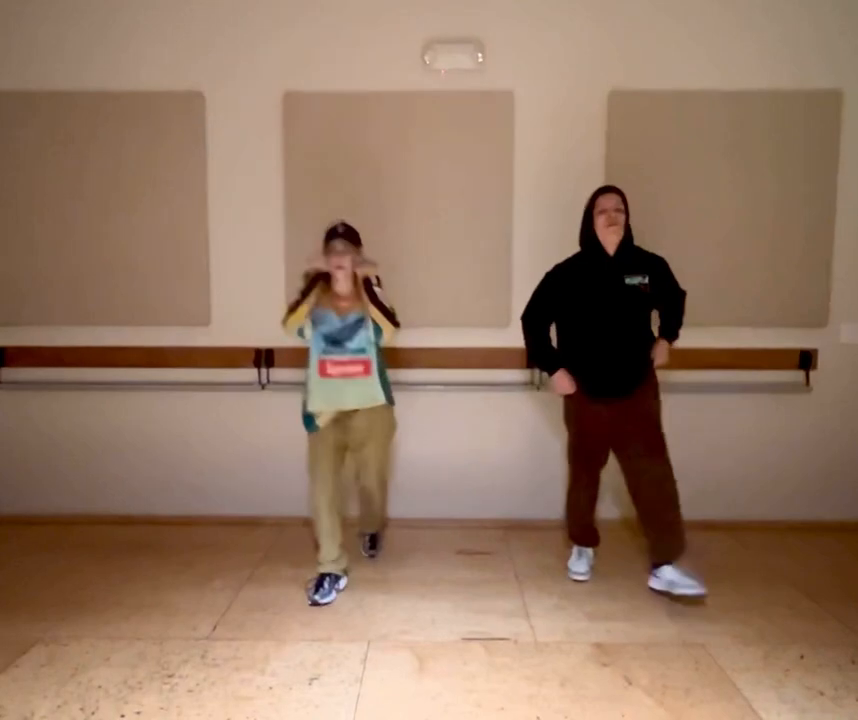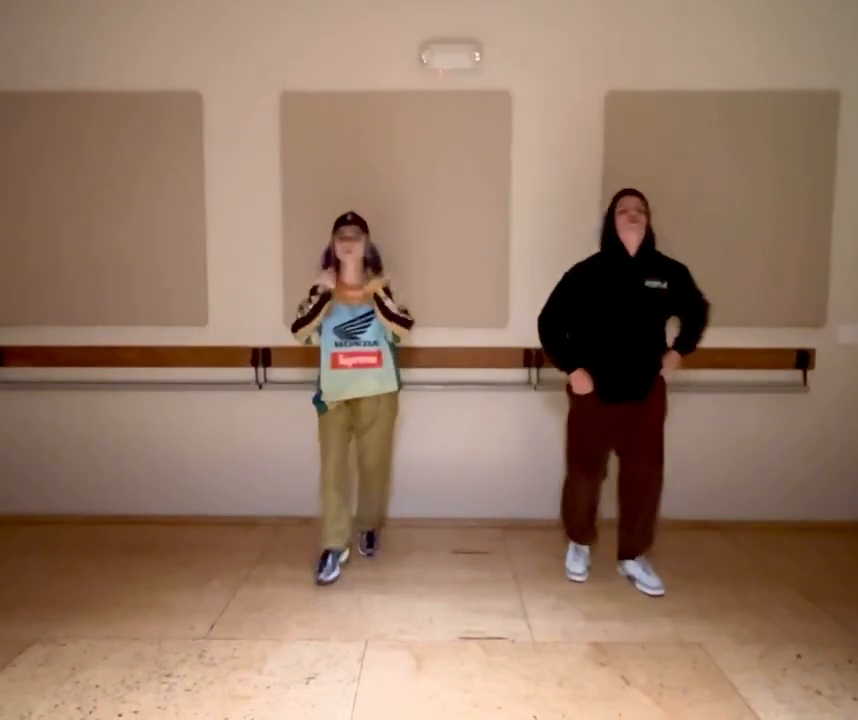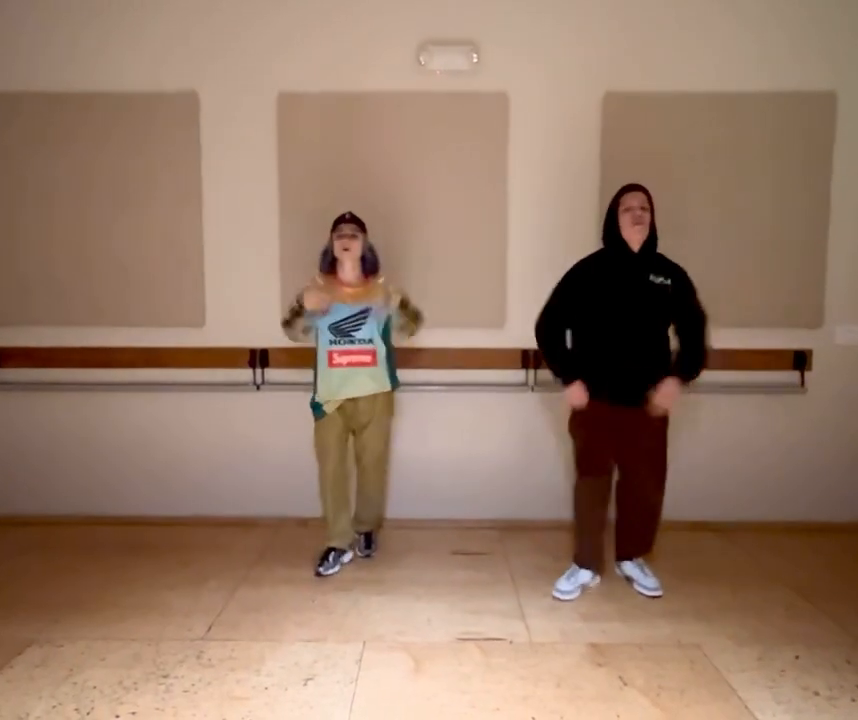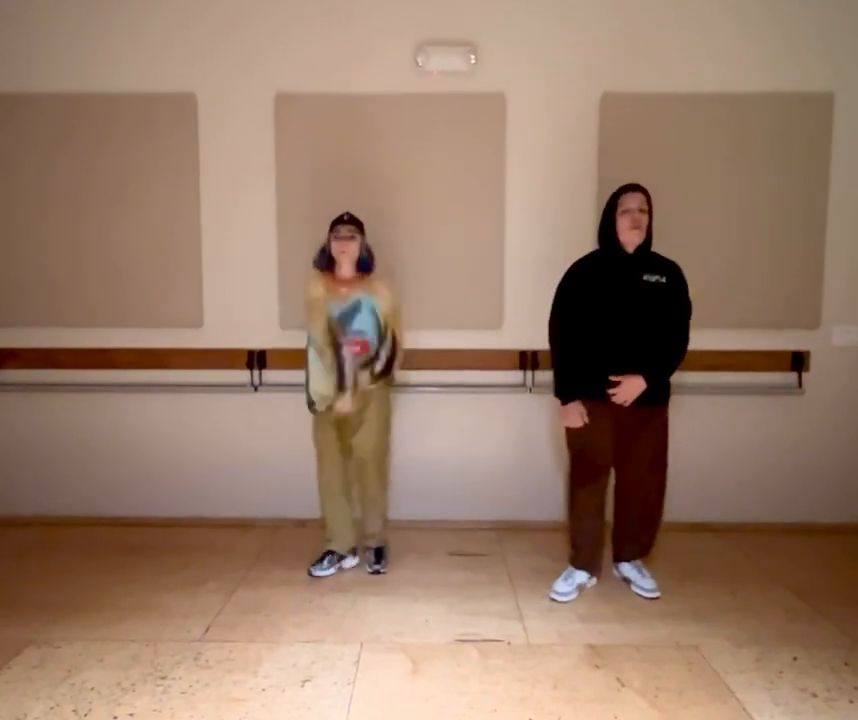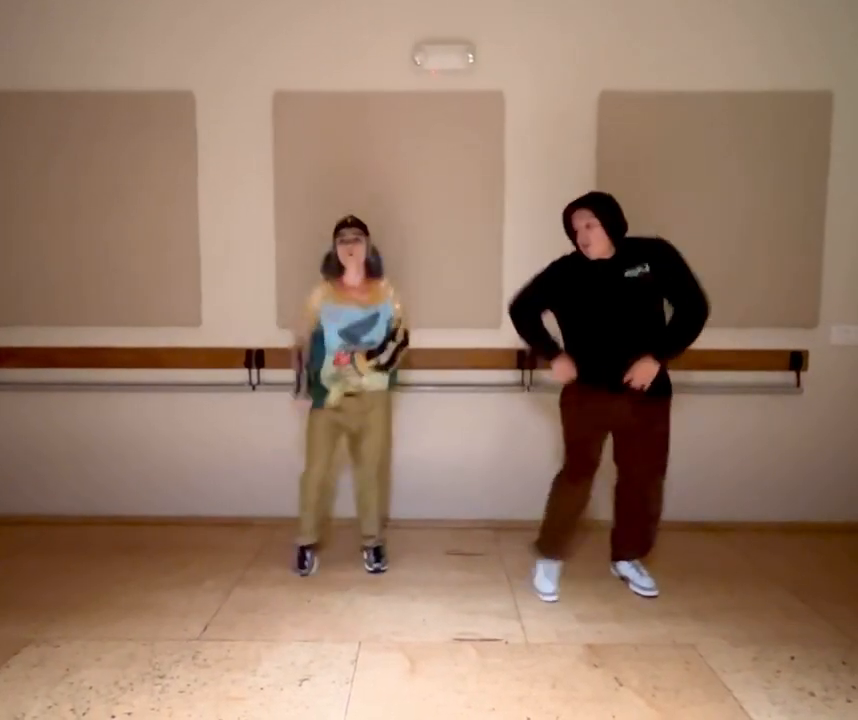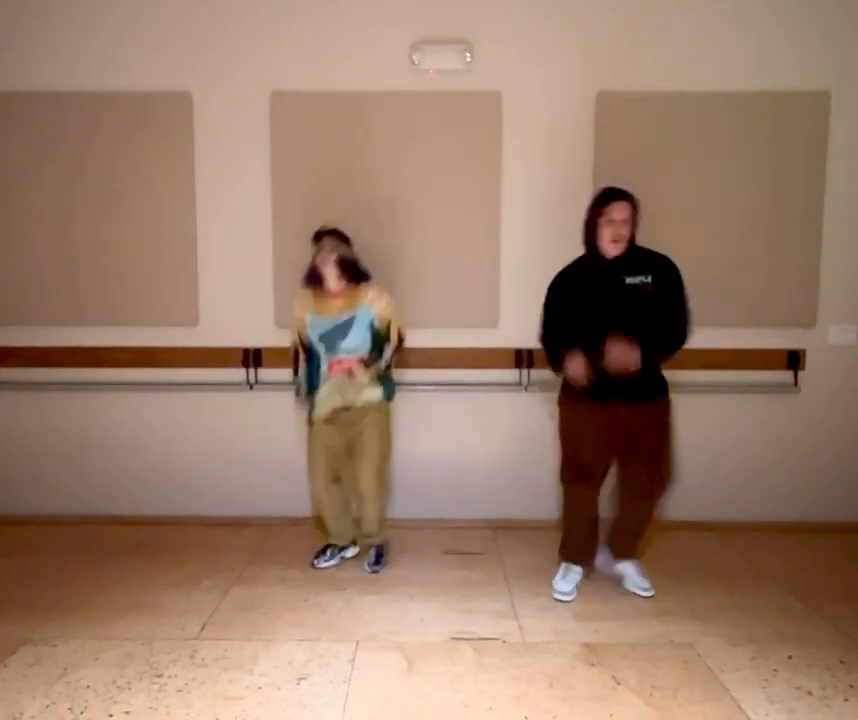
dt=0.3s
person 1, frame 1
left shoulder: (650, 266)
right shoulder: (568, 273)
left elbow: (674, 300)
right elbow: (533, 320)
left wrist: (667, 338)
right wrist: (553, 368)
left hip: (637, 387)
right hip: (586, 392)
left knee: (652, 470)
right knee: (584, 471)
left ankle: (665, 565)
right ankle: (583, 545)
person 1, frame 2
left shoulder: (669, 272)
right shoulder: (587, 274)
left elbow: (697, 312)
right elbow: (549, 323)
left wrist: (679, 349)
right wrist: (571, 367)
left hip: (646, 392)
right hip: (593, 392)
left knee: (644, 475)
right knee: (584, 470)
left ankle: (634, 556)
right ankle: (580, 543)
person 1, frame 3
left shoulder: (670, 275)
right shoulder: (588, 272)
left elbow: (693, 330)
right elbow: (547, 326)
left wrist: (678, 378)
right wrist: (569, 379)
left hip: (648, 399)
right hip: (594, 397)
left knee: (645, 479)
right knee: (593, 478)
left ankle: (631, 557)
right ankle: (585, 566)
person 1, frame 4
left shoulder: (666, 273)
right shoulder: (584, 272)
left elbow: (677, 336)
right elbow: (563, 337)
left wrist: (647, 377)
right wrist: (567, 398)
left hip: (645, 397)
right hip: (591, 397)
left knee: (644, 481)
right knee: (589, 479)
left ankle: (629, 559)
right ankle: (582, 567)
person 1, frame 5
left shoulder: (657, 256)
right shoulder: (567, 272)
left elbow: (694, 310)
right elbow: (522, 309)
left wrist: (659, 356)
right wrist: (553, 355)
left hip: (645, 390)
right hip: (588, 391)
left knee: (644, 479)
right knee: (577, 471)
left ankle: (629, 557)
right ankle: (549, 557)
person 1, frame 6
left shoulder: (657, 269)
right shoulder: (571, 278)
left elbow: (675, 331)
right elbow: (553, 336)
left wrist: (640, 353)
right wrist: (567, 357)
left hip: (646, 398)
right hip: (586, 399)
left knee: (649, 479)
right knee: (581, 480)
left ankle: (620, 554)
right ankle: (574, 562)
person 2, frame 1
left shoulder: (370, 295)
right shoulder: (316, 298)
left elbow: (389, 328)
right elbow: (291, 324)
left wrist: (369, 283)
right wrist: (313, 279)
left hip: (371, 407)
right hip: (325, 409)
left knee: (373, 481)
right knee: (324, 488)
left ankle: (371, 530)
right ankle: (331, 569)
person 2, frame 2
left shoulder: (381, 287)
right shoulder: (323, 287)
left elbow: (404, 328)
right elbow: (300, 332)
left wrist: (381, 298)
right wrist: (320, 295)
left hip: (378, 393)
right hip: (334, 394)
left knee: (374, 466)
right knee: (333, 467)
left ankle: (368, 527)
right ankle: (334, 544)
person 2, frame 3
left shoulder: (380, 287)
right shoulder: (319, 286)
left elbow: (411, 324)
right elbow: (292, 331)
left wrist: (399, 307)
right wrist: (305, 307)
left hip: (374, 393)
right hip: (330, 395)
left knee: (372, 465)
right knee: (331, 469)
left ankle: (366, 528)
right ankle: (338, 543)
person 2, frame 4
left shoulder: (376, 288)
right shoulder: (319, 286)
left elbow: (392, 339)
right elbow: (321, 336)
left wrist: (375, 374)
right wrist: (339, 385)
left hip: (370, 390)
right hip: (329, 394)
left knee: (371, 467)
right knee: (331, 471)
left ankle: (375, 542)
right ankle: (340, 548)
person 2, frame 5
left shoulder: (385, 292)
right shoulder: (323, 293)
left elbow: (400, 340)
right elbow: (305, 342)
left wrist: (366, 362)
right wrist: (305, 384)
left hip: (372, 392)
right hip: (330, 394)
left knee: (373, 468)
right knee: (317, 468)
left ankle: (373, 542)
right ankle: (306, 541)
person 2, frame 6
left shoulder: (371, 297)
right shoulder: (306, 305)
left elbow: (394, 340)
left wrist: (370, 367)
right wrist: (304, 388)
left hip: (367, 403)
right hip: (326, 405)
left knee: (370, 476)
right knee: (323, 476)
left ankle: (374, 541)
right ankle: (343, 540)
